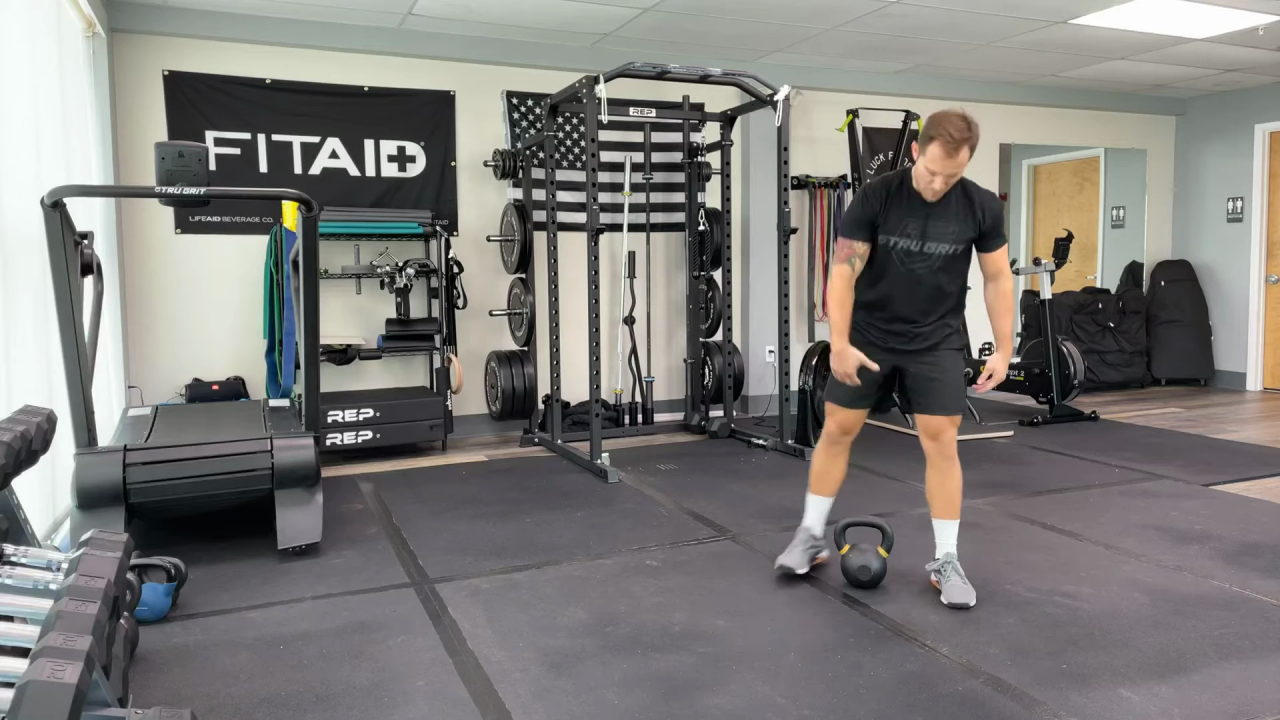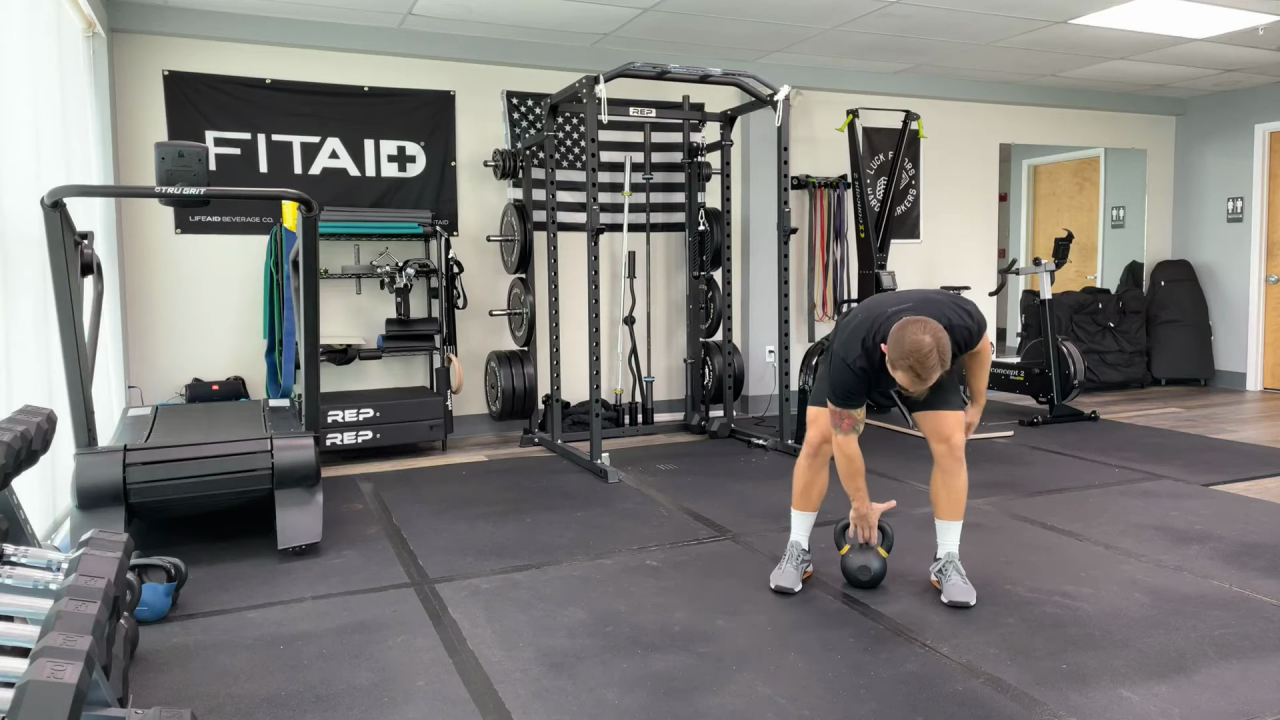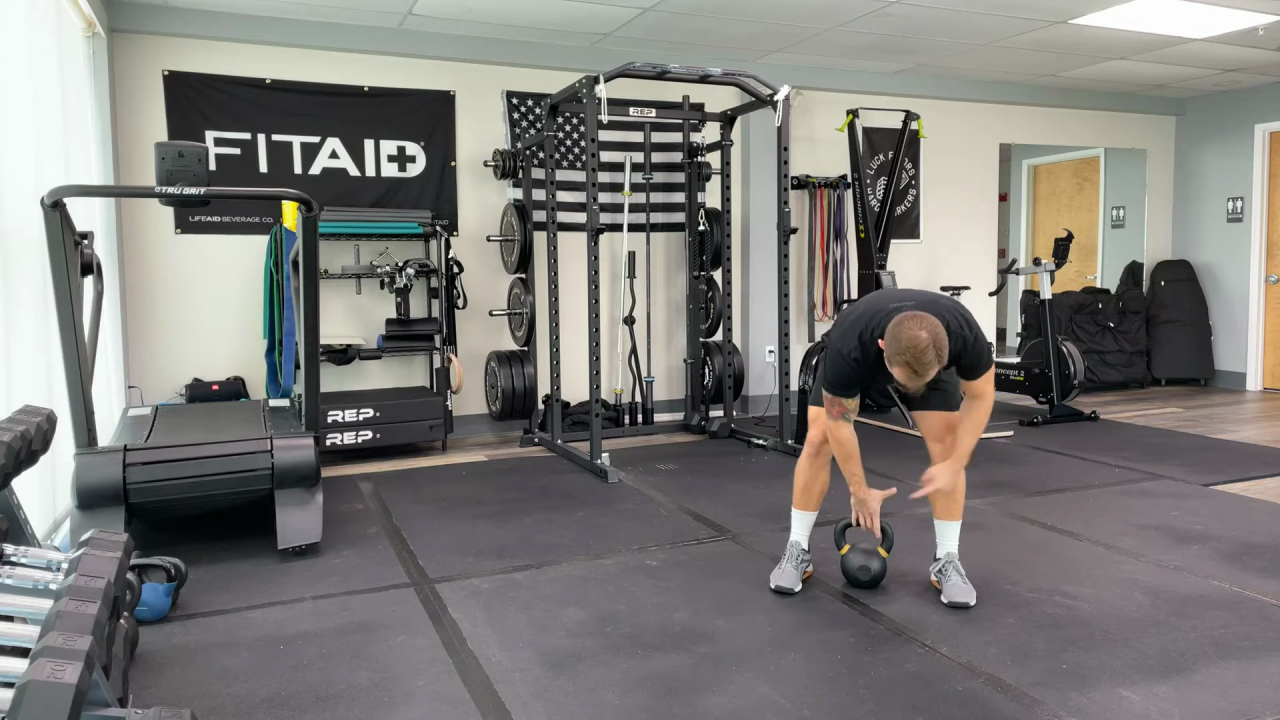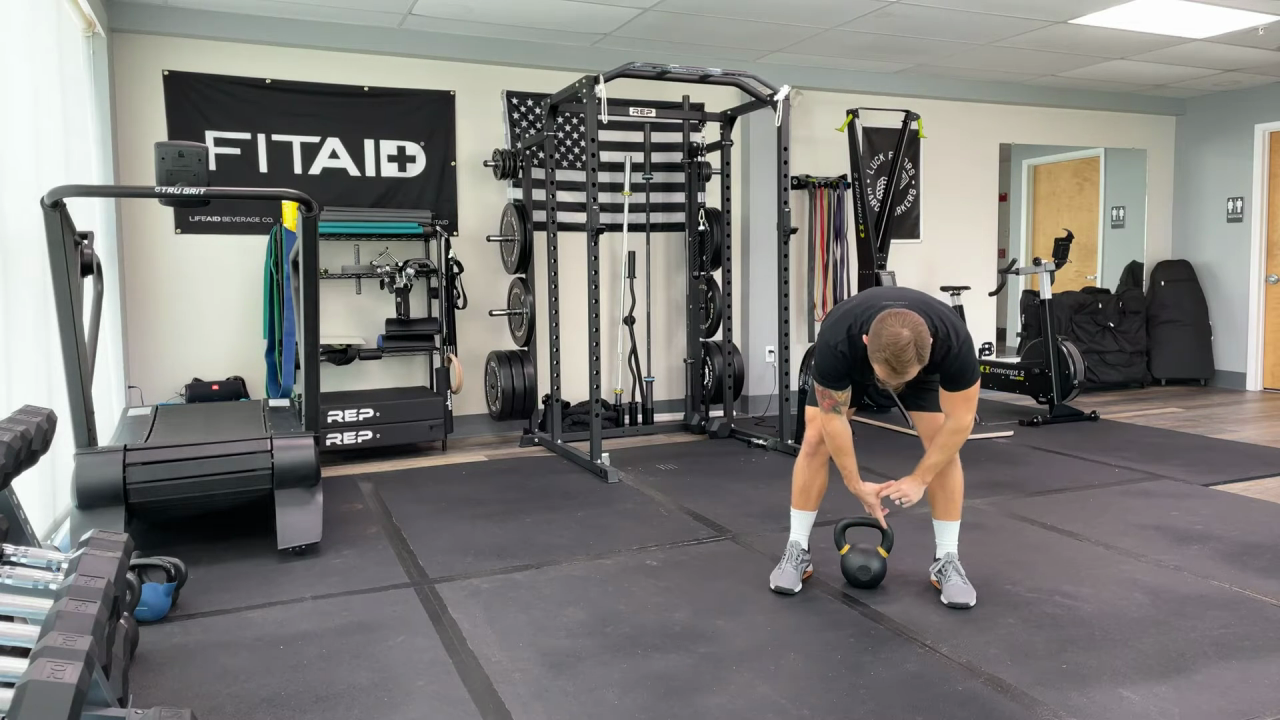
dt=0.7s
person 1, frame 1
left shoulder: (982, 206)
right shoulder: (875, 197)
left elbow: (998, 277)
right elbow: (844, 271)
left wrist: (1003, 348)
right wrist: (840, 343)
left hip: (936, 342)
right hip: (867, 338)
left knee: (941, 442)
right knee: (839, 429)
left ankle: (945, 559)
right ankle: (812, 534)
person 1, frame 2
left shoulder: (962, 322)
right shoulder: (850, 357)
right elbow: (845, 440)
left wrist: (977, 403)
right wrist: (861, 506)
left hip: (930, 358)
right hip: (855, 353)
left knee: (951, 443)
right knee: (818, 440)
left ankle: (947, 560)
right ankle: (797, 550)
person 1, frame 3
left shoulder: (962, 333)
right shoulder: (848, 348)
left elbow: (980, 396)
right elbow: (839, 424)
left wrist: (953, 466)
right wrist: (860, 492)
left hip: (931, 358)
right hip: (858, 351)
left knee: (947, 442)
right knee: (818, 439)
left ankle: (947, 560)
right ankle: (797, 550)
person 1, frame 4
left shoulder: (953, 342)
right shoulder: (835, 341)
left elbow: (960, 420)
right elbow: (832, 417)
left wrist: (919, 479)
right wrist: (855, 484)
left hip: (923, 364)
right hip: (851, 361)
left knee: (942, 445)
right knee: (815, 440)
left ankle: (946, 560)
right ankle: (796, 550)
